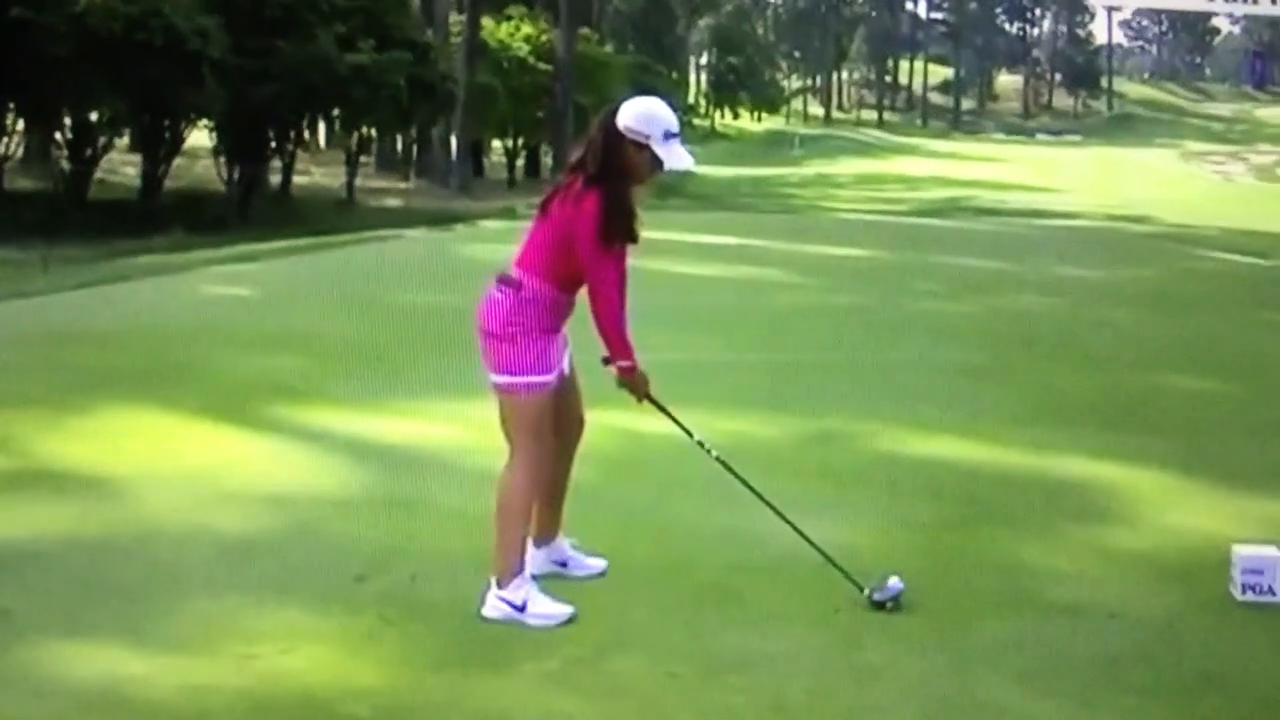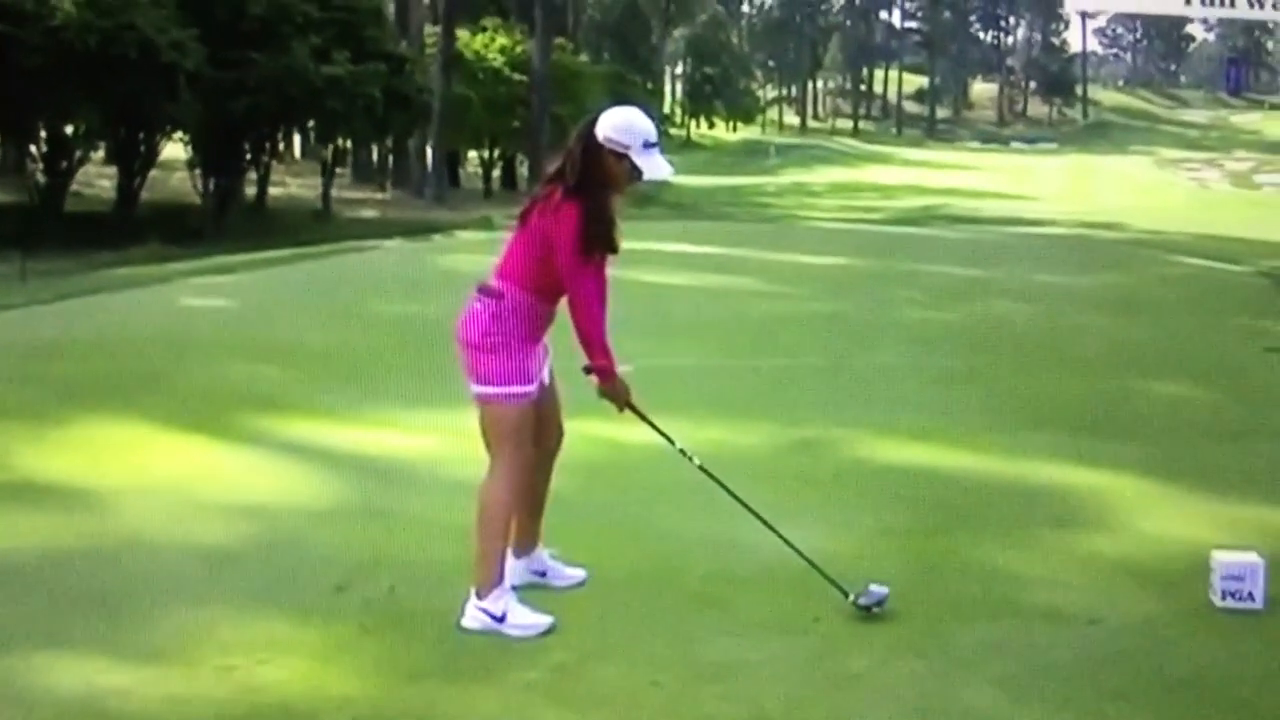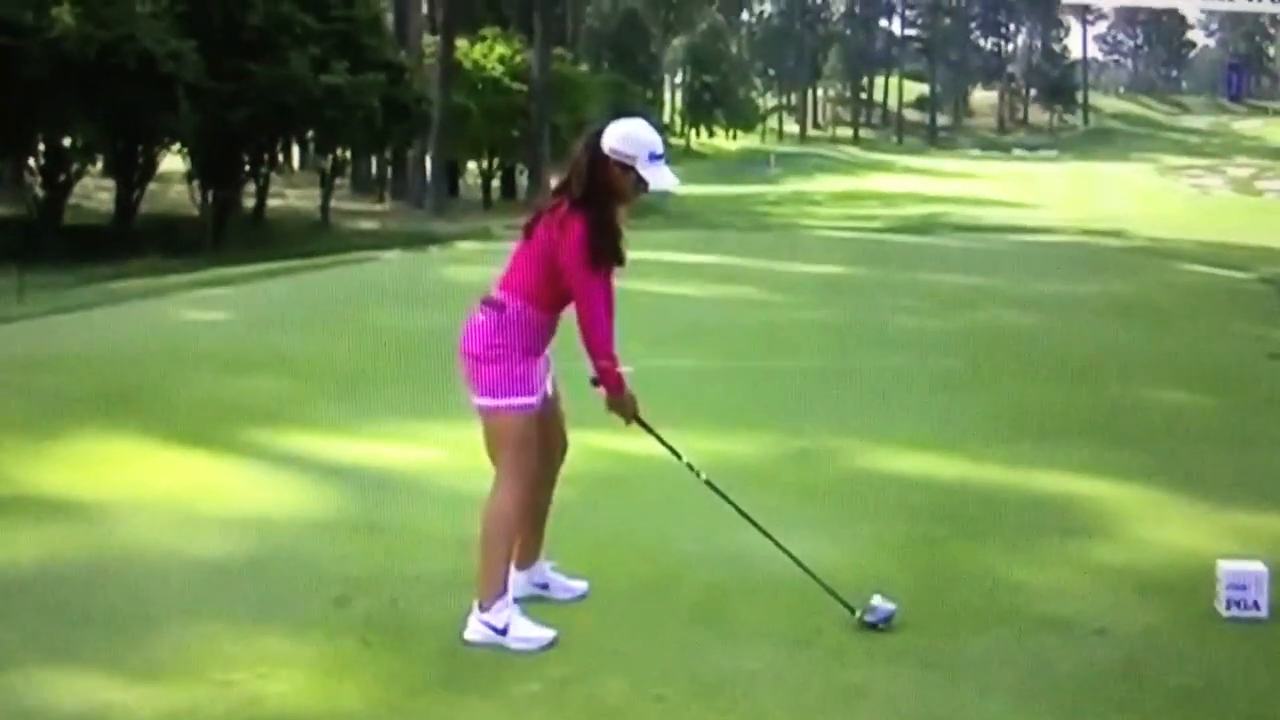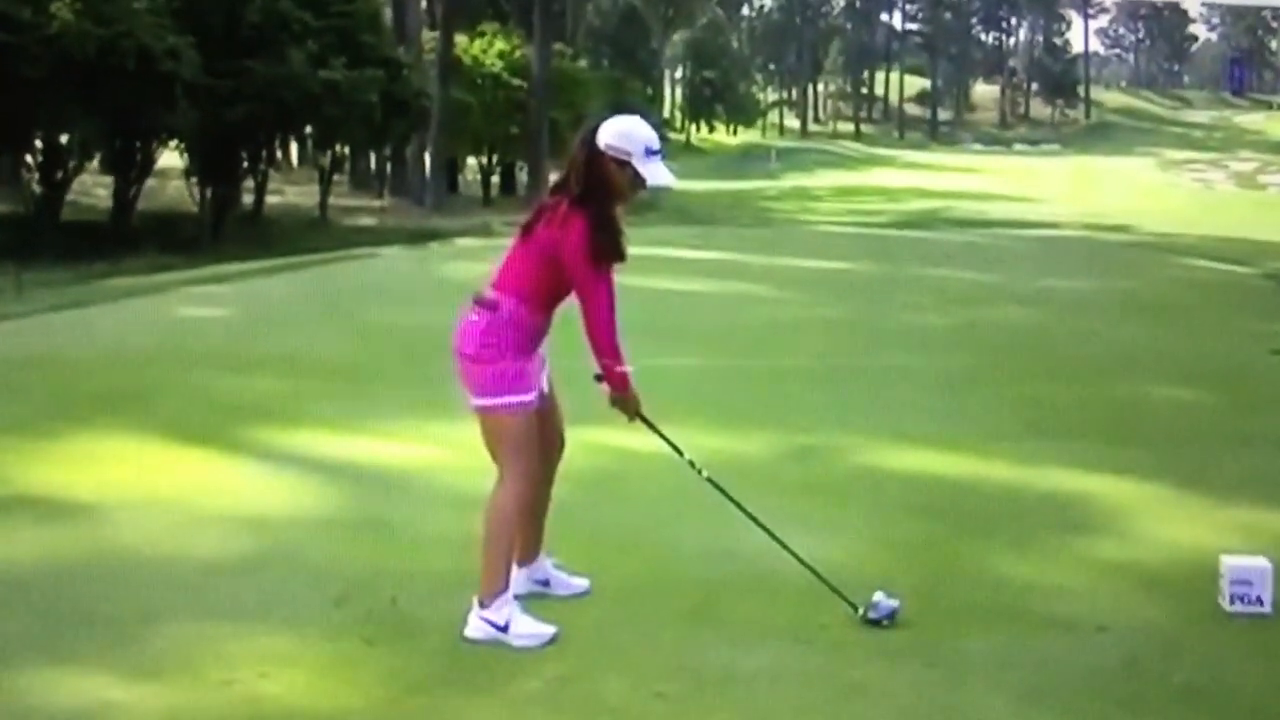
dt=0.5s
person 1, frame 1
left shoulder: (610, 194)
right shoulder: (588, 201)
left elbow: (613, 276)
right elbow: (602, 289)
left wrist: (622, 355)
right wrist: (626, 362)
left hip: (544, 320)
right hip: (518, 320)
left knee: (568, 429)
right knee: (530, 451)
left ankle: (545, 547)
right ankle: (507, 589)
person 1, frame 2
left shoulder: (588, 205)
right shoulder: (566, 211)
left elbow: (592, 286)
right elbow: (581, 298)
left wrist: (602, 364)
right wrist: (606, 371)
left hip: (524, 331)
right hip: (498, 331)
left knee: (547, 440)
right knee: (510, 461)
left ankle: (525, 556)
right ankle: (487, 600)
person 1, frame 3
left shoulder: (596, 216)
right shoulder: (573, 223)
left elbow: (601, 298)
right elbow: (589, 309)
left wrist: (609, 372)
right wrist: (614, 384)
left hip: (526, 342)
right hip: (501, 341)
left knee: (551, 451)
right knee: (515, 473)
left ankle: (527, 569)
right ankle: (490, 612)
person 1, frame 4
left shoulder: (592, 213)
right shoulder: (574, 221)
left elbow: (602, 295)
right elbow: (594, 306)
left wrist: (614, 369)
right wrist: (619, 379)
left hip: (519, 340)
right hip: (496, 340)
left knee: (548, 449)
right knee: (518, 470)
left ankle: (528, 566)
right ankle: (490, 610)
